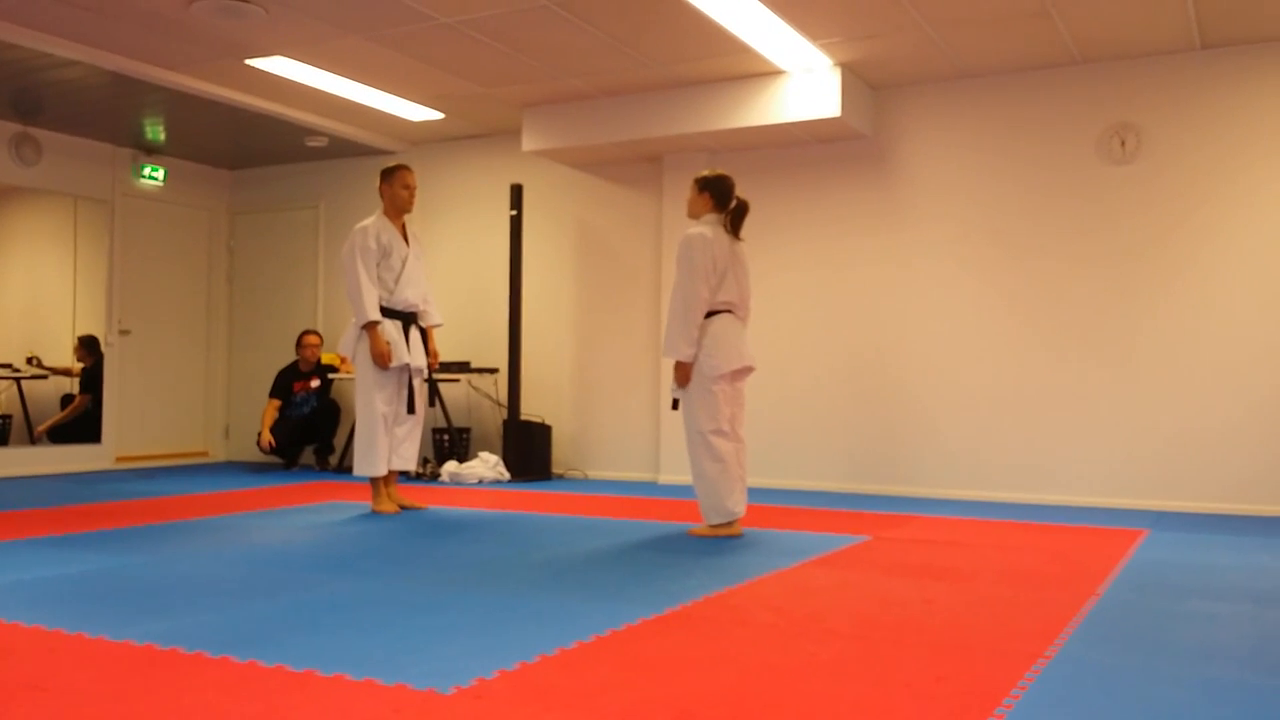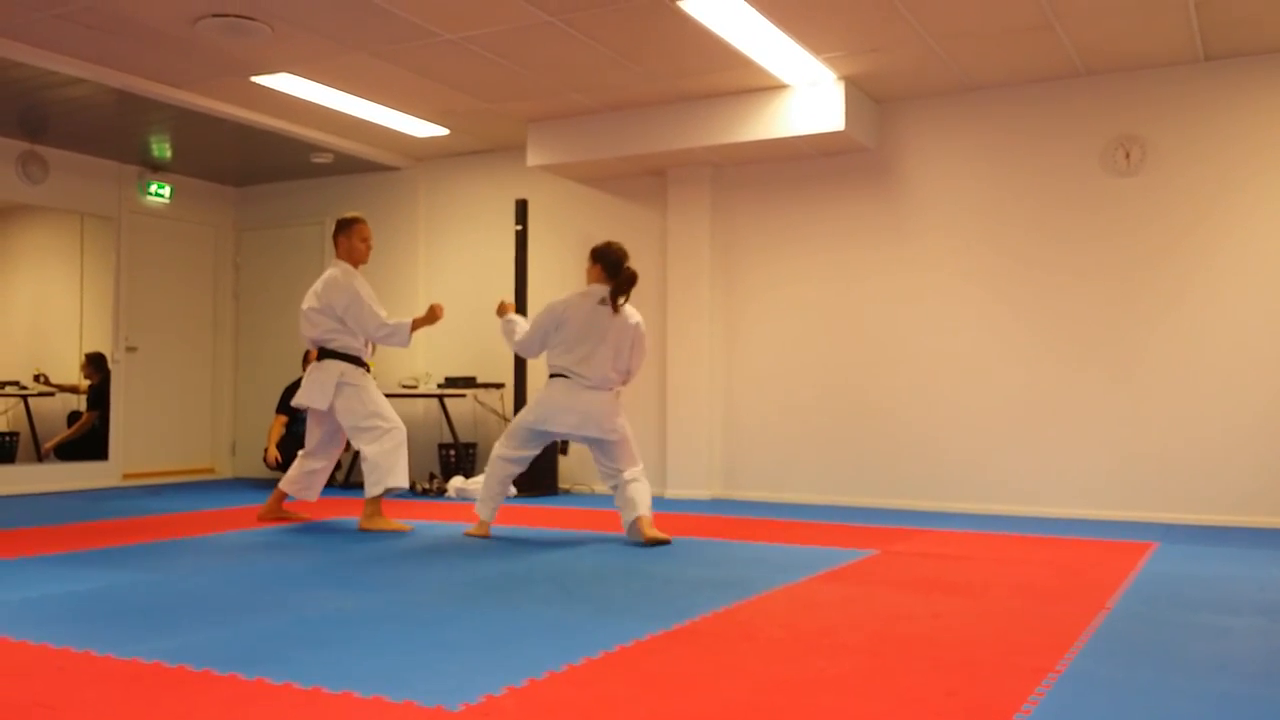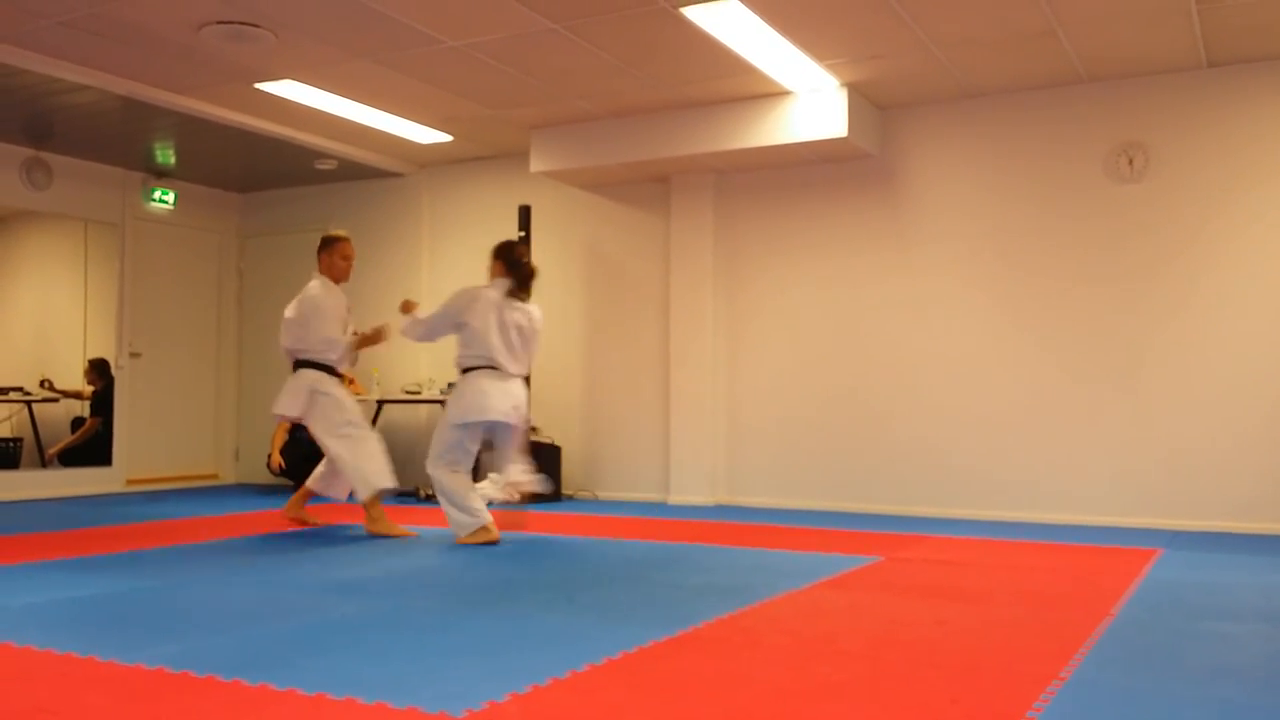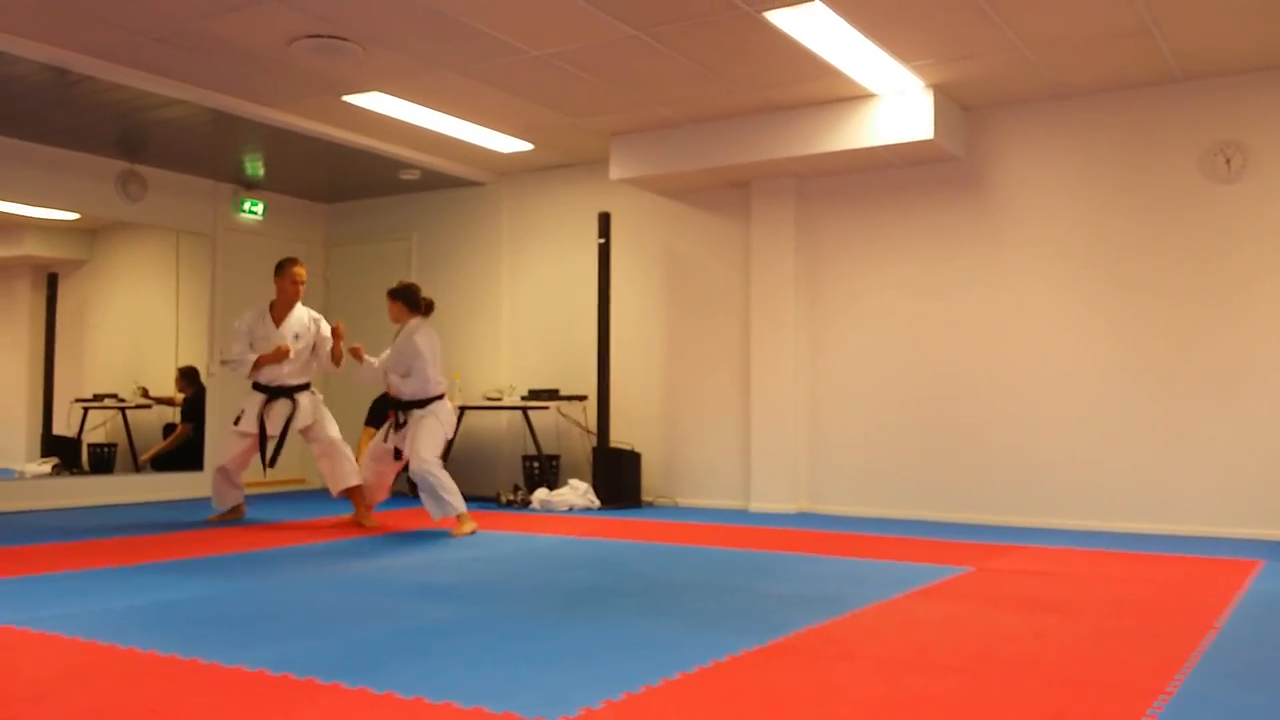
dt=1s
person 1, frame 1
left shoulder: (413, 240)
right shoulder: (367, 233)
right elbow: (362, 289)
left wrist: (429, 338)
right wrist: (376, 336)
left hip: (410, 333)
right hip: (382, 330)
left knee: (408, 412)
right knee: (378, 411)
left ankle: (391, 488)
right ankle: (378, 493)
person 1, frame 2
left shoulder: (329, 282)
right shoulder: (346, 281)
right elbow: (377, 328)
right wrist: (423, 320)
left hip: (329, 373)
right hip: (343, 374)
left knee: (320, 448)
right knee: (386, 431)
left ankle: (273, 506)
right ankle: (372, 514)
person 1, frame 3
left shoulder: (326, 295)
right shoulder: (319, 295)
right elbow: (324, 342)
left wrist: (356, 341)
right wrist: (364, 341)
left hip: (315, 383)
right hip: (317, 383)
left knee: (344, 447)
right knee: (357, 441)
left ankle: (297, 504)
right ankle: (375, 516)
person 1, frame 4
left shoulder: (313, 320)
right shoulder: (251, 320)
left elbow: (334, 362)
right elbow: (234, 360)
left wrist: (337, 342)
right wrist: (268, 358)
left hip: (302, 399)
right hip: (263, 401)
left knee: (332, 445)
right knee: (230, 460)
left ankle: (361, 510)
right ankle: (234, 507)
person 2, frame 1
left shoulder: (697, 237)
right shoulder: (732, 241)
left elbow: (690, 299)
left wrist: (682, 353)
left hip: (707, 343)
right hip: (730, 342)
left knee: (708, 433)
right knee: (728, 433)
left ankle: (723, 518)
right ankle: (730, 514)
person 2, frame 2
left shoulder: (565, 307)
right shoulder: (633, 319)
left elbow: (526, 346)
right elbow: (630, 371)
left wrist: (509, 318)
left hip: (558, 399)
right hip: (603, 406)
left knee: (506, 454)
right knee: (627, 472)
left ankle: (484, 521)
right ankle: (643, 524)
person 2, frame 3
left shoulder: (471, 297)
right shoulder: (532, 313)
left elbow: (425, 331)
left wrist: (413, 313)
left hip: (479, 388)
right hip: (514, 393)
left knee: (445, 466)
right knee: (507, 455)
left ankle: (481, 526)
right ankle: (520, 485)
person 2, frame 4
left shoulder: (418, 338)
right shoulder: (406, 334)
left elbow: (426, 382)
right elbow: (388, 370)
left wrist: (395, 384)
right wrist: (363, 360)
left hip: (429, 411)
right hip: (409, 414)
left knee: (422, 464)
right knee: (375, 458)
left ankle: (463, 518)
